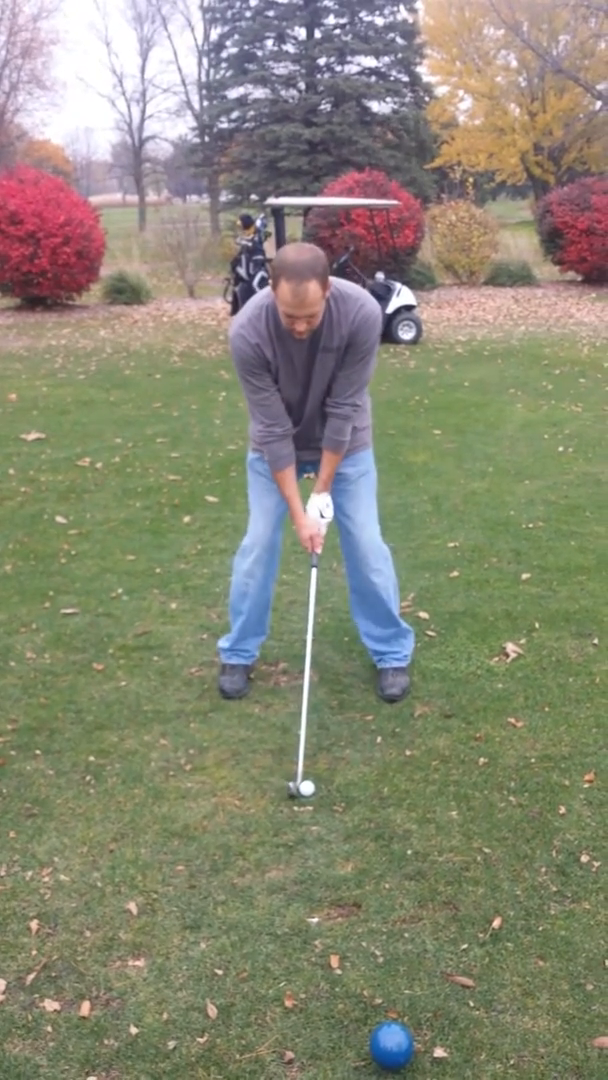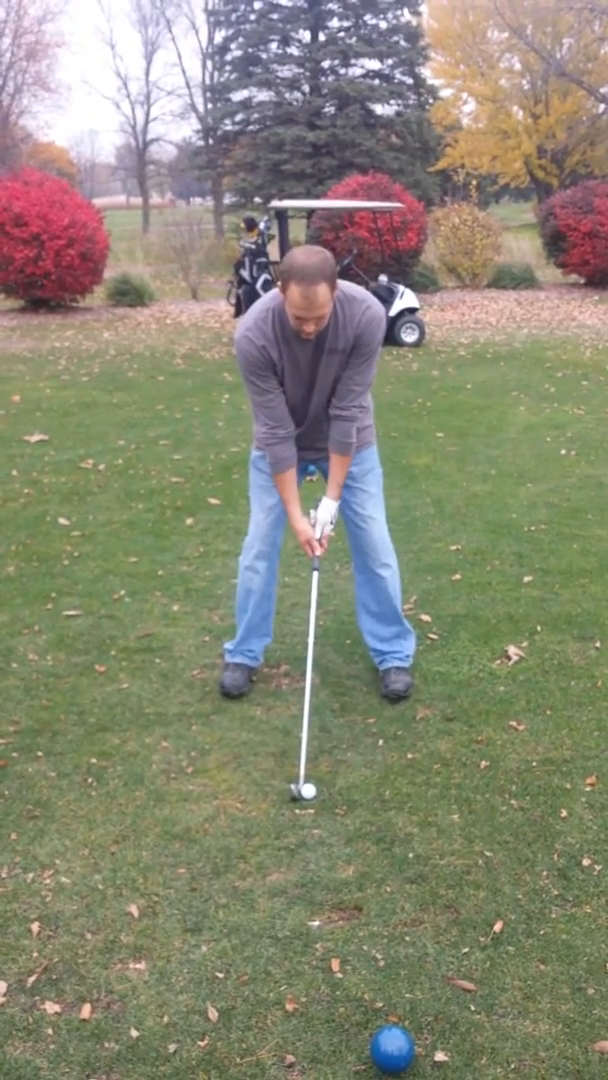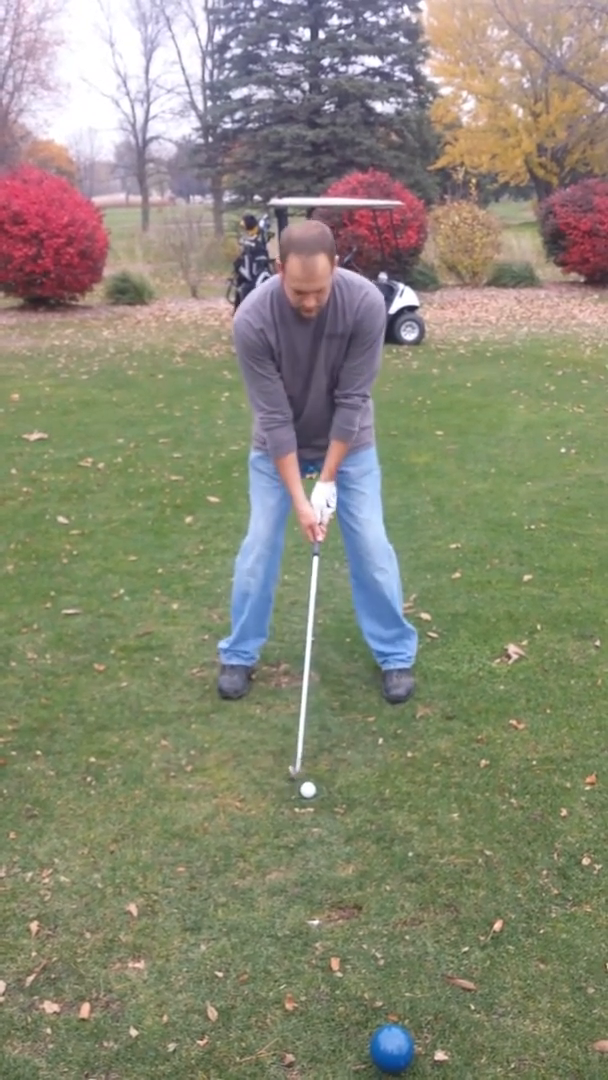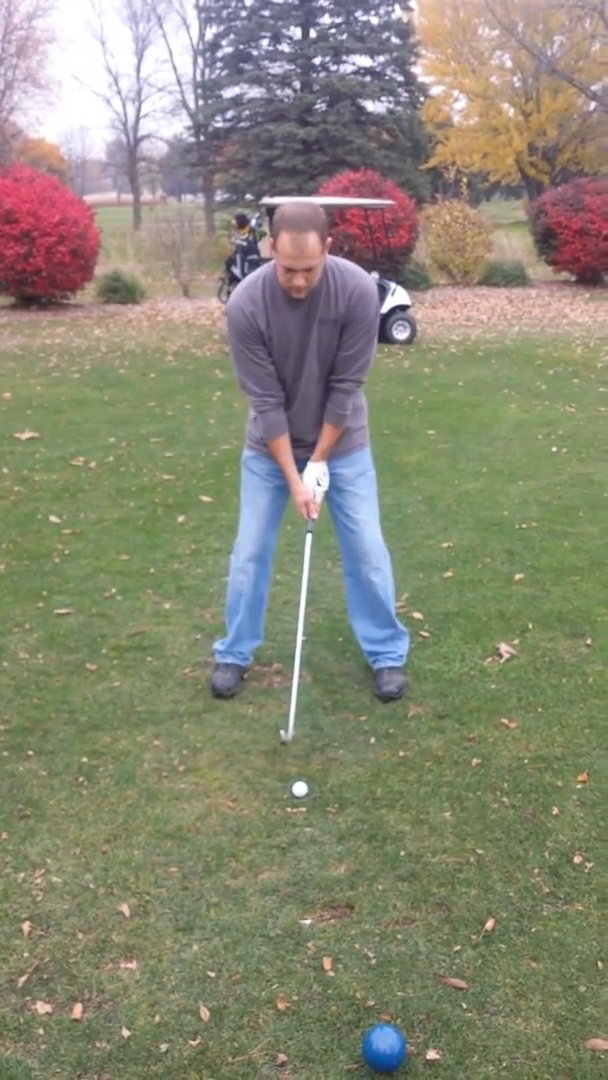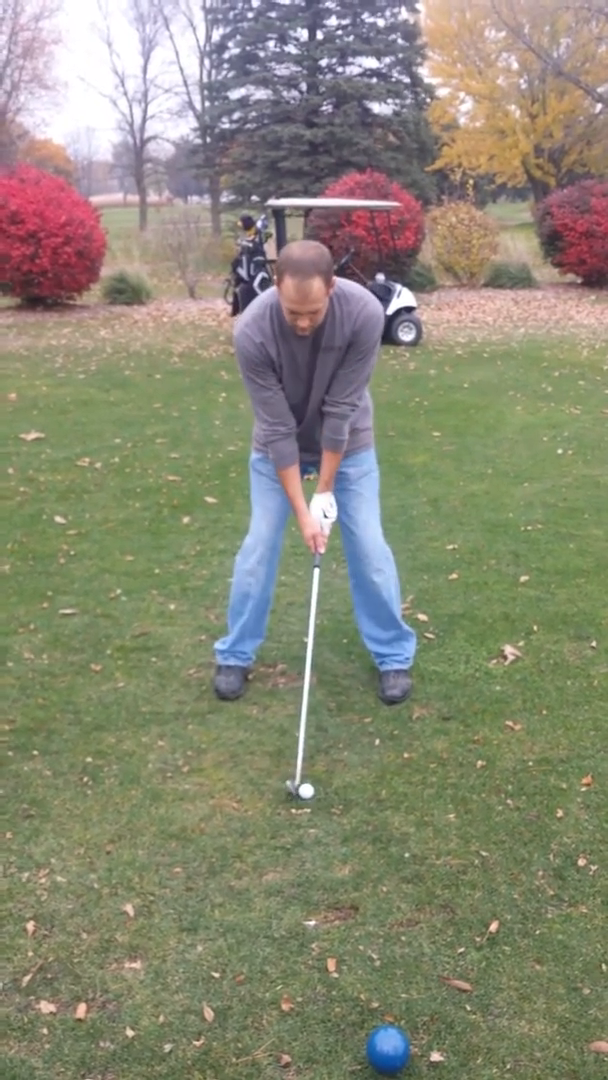
dt=0.5s
person 1, frame 1
left shoulder: (362, 312)
right shoulder: (246, 332)
left elbow: (343, 407)
right elbow: (272, 427)
left wrist: (323, 489)
right wrist: (297, 511)
left hip: (344, 441)
right hip: (275, 446)
left knee: (365, 543)
right knee: (259, 543)
left ankle: (392, 652)
right ankle: (237, 653)
person 1, frame 2
left shoulder: (367, 315)
right shoulder: (253, 334)
left elbow: (347, 411)
right elbow: (275, 430)
left wrist: (333, 498)
right wrist: (294, 515)
left hip: (348, 441)
right hip: (278, 445)
left knee: (374, 542)
right knee: (260, 542)
left ankle: (394, 655)
right ankle: (243, 653)
person 1, frame 3
left shoulder: (366, 303)
right shoulder: (252, 319)
left elbow: (352, 399)
right elbow: (273, 416)
left wrist: (328, 479)
right wrist: (298, 499)
left hip: (348, 442)
right hip: (278, 444)
left knee: (371, 546)
right knee: (260, 545)
left ankle: (395, 654)
right ankle: (239, 653)
person 1, frame 4
left shoulder: (358, 290)
right shoulder: (245, 305)
left elbow: (346, 386)
right elbow: (266, 400)
left wrist: (320, 459)
right wrist: (293, 477)
left hip: (342, 440)
right hip: (270, 444)
left knee: (365, 545)
right knee: (252, 546)
left ankle: (387, 653)
right ankle: (234, 653)
person 1, frame 5
left shoulder: (365, 313)
right shoulder: (252, 331)
left elbow: (341, 409)
right elbow: (277, 428)
left wrist: (326, 490)
right wrist: (301, 511)
left hip: (347, 442)
right hip: (278, 447)
left knee: (368, 546)
right knee: (260, 544)
left ankle: (394, 656)
right ankle: (235, 655)
